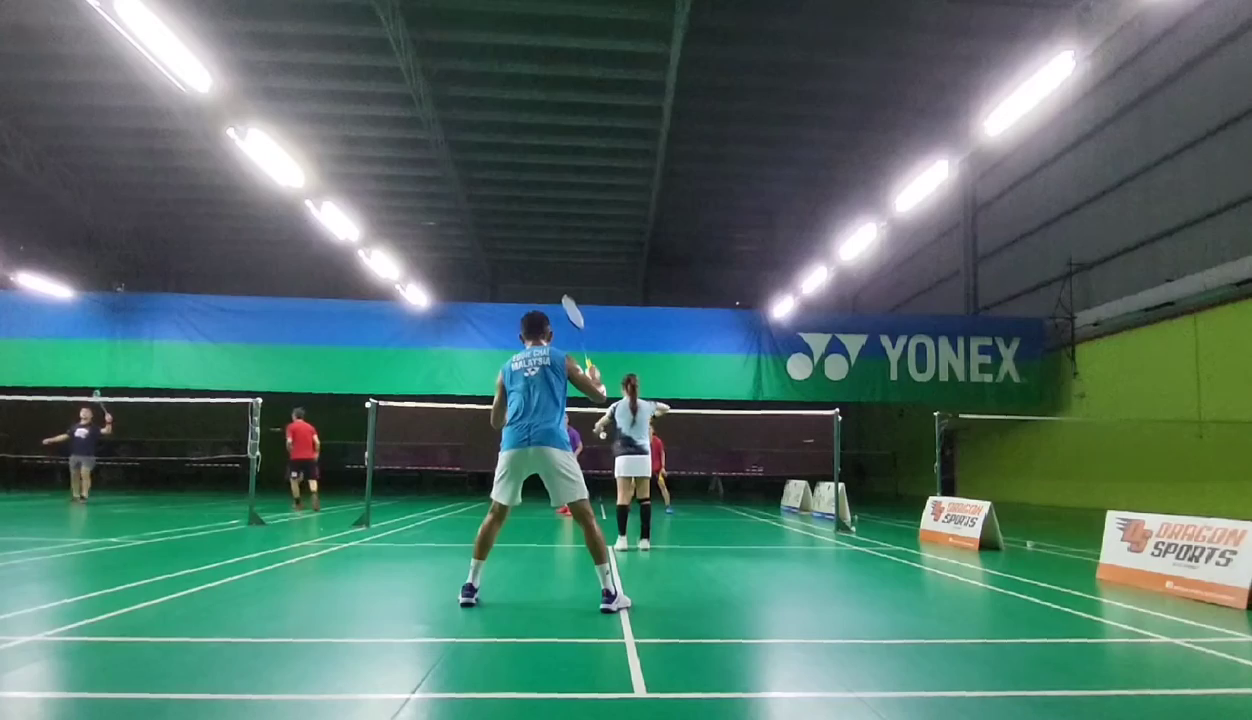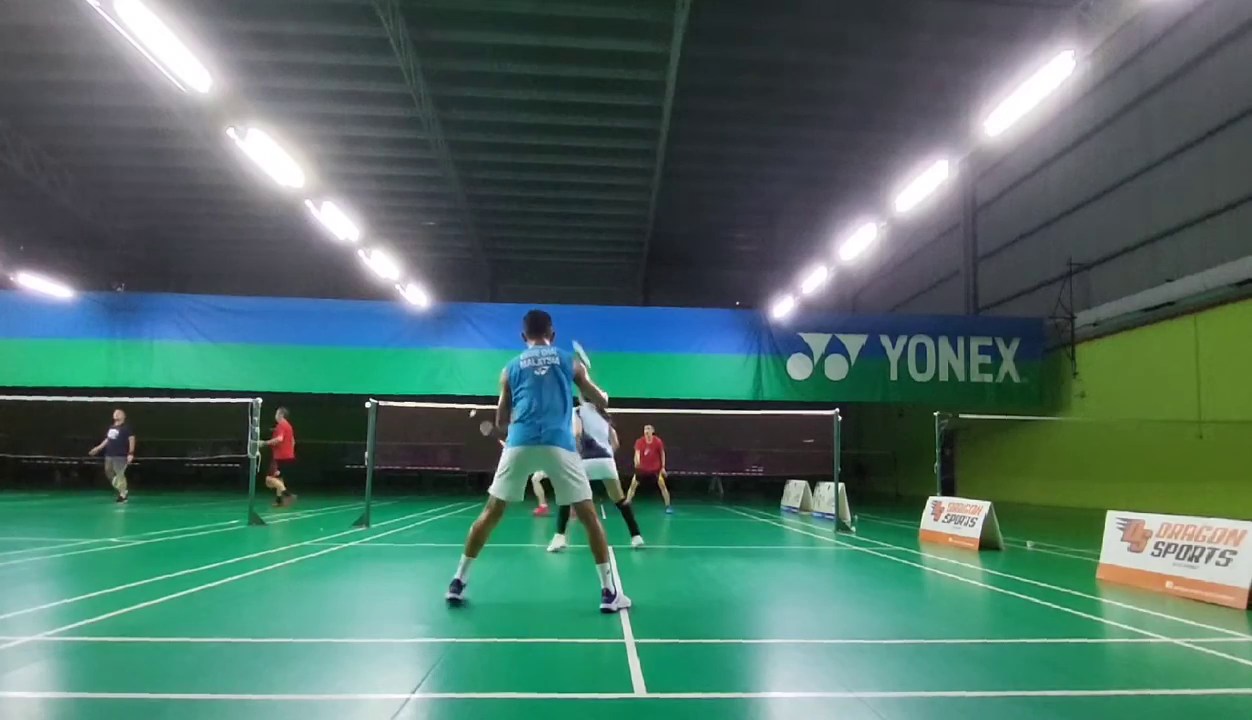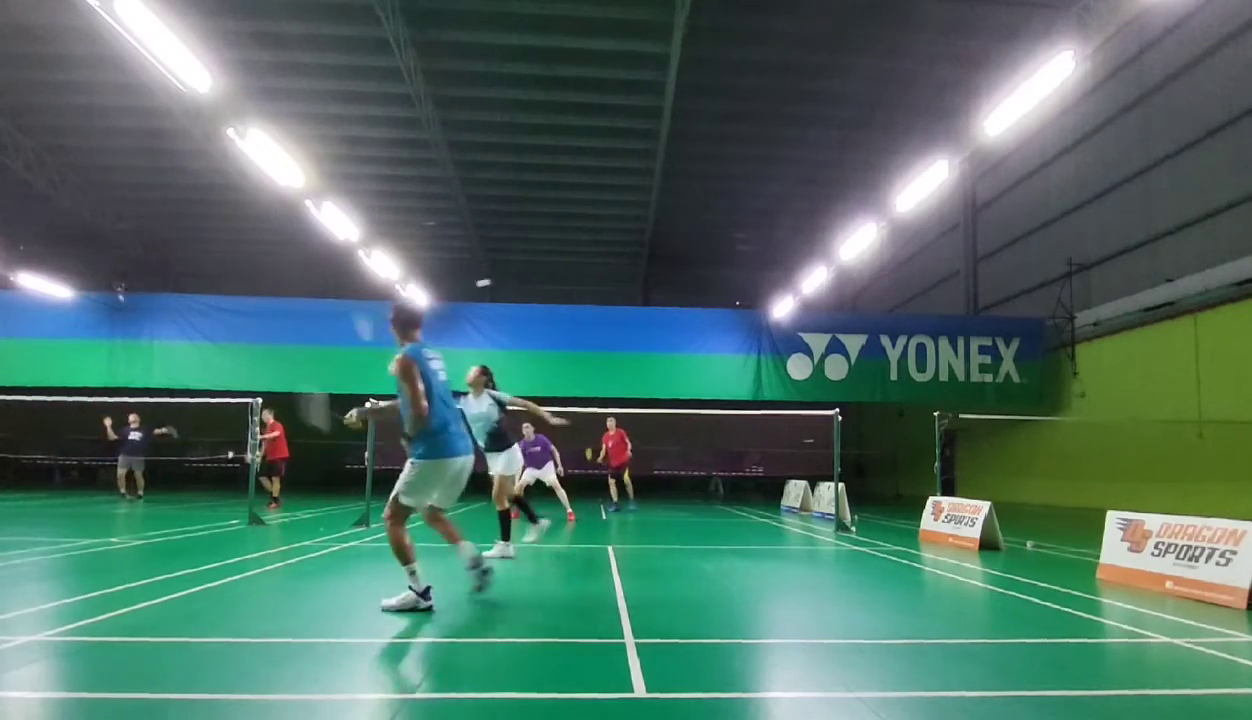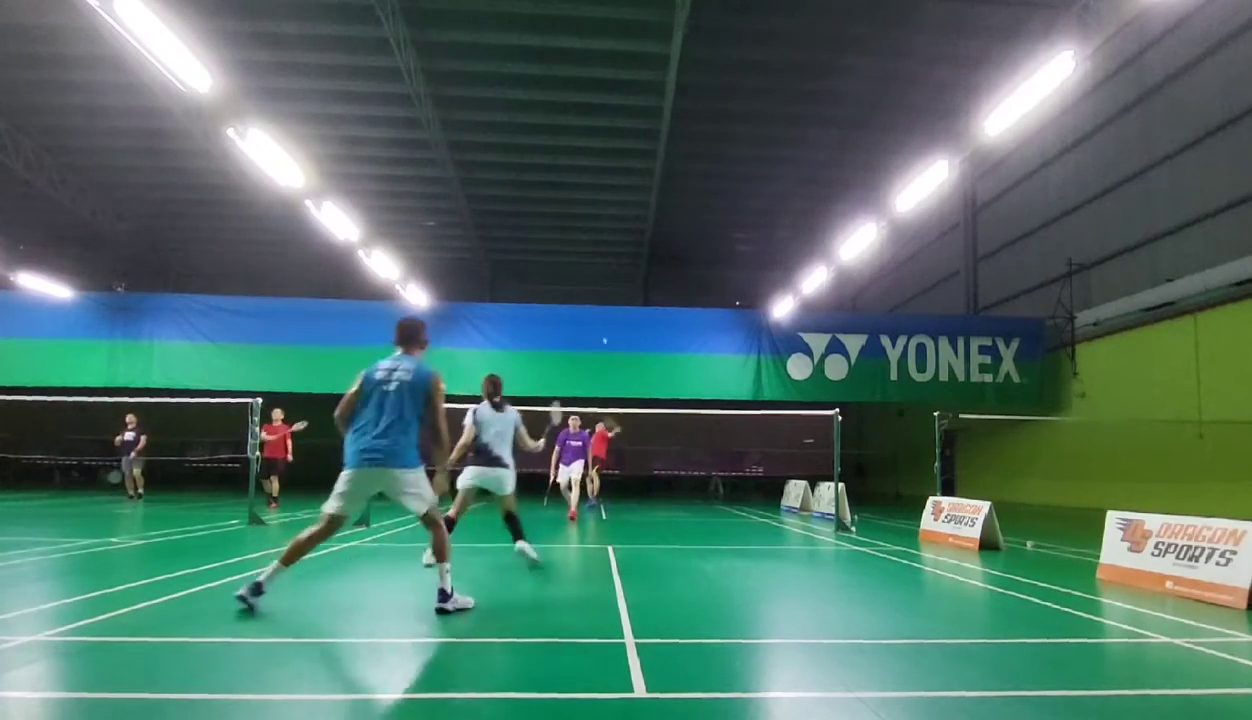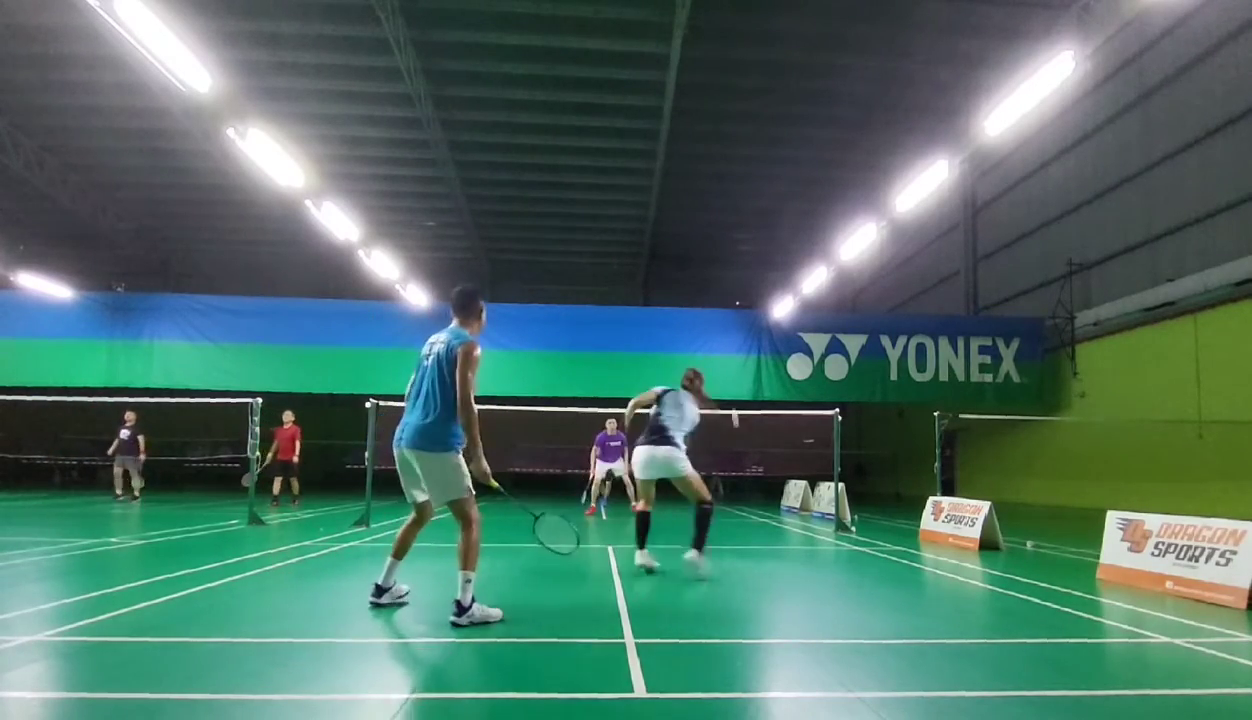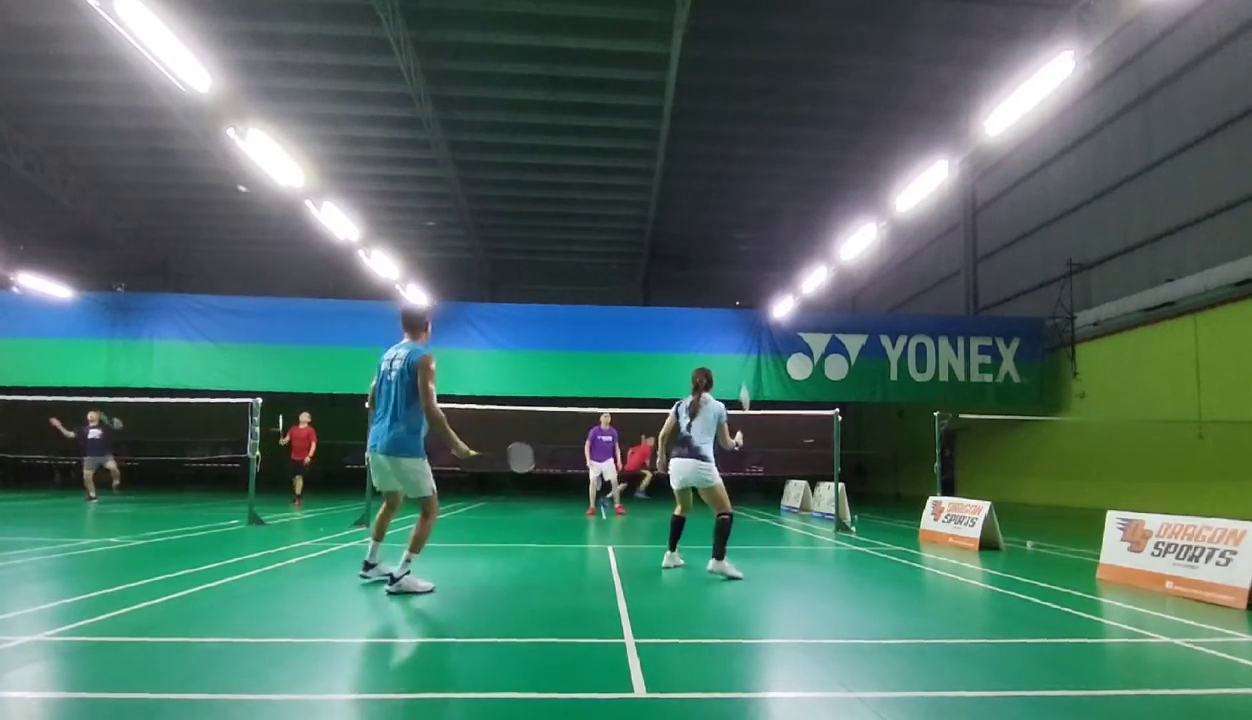
dt=0.7s
person 1, frame 1
left shoulder: (507, 368)
right shoulder: (562, 360)
left elbow: (496, 421)
right elbow: (599, 396)
right wrist: (595, 376)
left hip: (513, 446)
right hip: (552, 444)
left knee: (496, 514)
right knee: (585, 516)
left ankle: (470, 586)
right ankle: (609, 592)
person 1, frame 2
left shoulder: (511, 368)
right shoulder: (569, 362)
left elbow: (501, 422)
right elbow: (601, 402)
left hip: (520, 445)
right hip: (559, 445)
left knee: (492, 512)
right knee: (589, 517)
left ankle: (458, 582)
right ankle: (609, 592)
person 1, frame 3
left shoulder: (405, 360)
right shoulder: (433, 356)
left elbow: (420, 409)
left wrist: (409, 437)
right wrist: (370, 410)
left hip: (434, 453)
right hip: (462, 451)
left knee: (393, 519)
right knee: (432, 514)
left ankle: (419, 592)
right ankle: (475, 561)
person 1, frame 4
left shoulder: (373, 370)
right shoulder: (430, 379)
left elbow: (340, 416)
right elbow: (439, 434)
right wrist: (442, 473)
left hip: (359, 462)
right hip: (401, 464)
left knee: (325, 527)
right knee: (435, 524)
left ankle: (259, 585)
right ankle: (446, 595)
person 1, frame 5
left shoulder: (433, 341)
right shoulder: (467, 346)
right elbow: (464, 403)
right wrist: (478, 457)
left hip: (405, 439)
right hip: (435, 444)
left knee: (422, 513)
right knee: (470, 519)
left ankle: (384, 586)
right ankle: (465, 605)
person 1, frame 6
left shoulder: (388, 356)
right shoulder: (423, 358)
left elbow: (371, 400)
right elbow: (430, 407)
right wrist: (455, 442)
left hip: (378, 444)
right hip: (405, 448)
left knee: (392, 502)
right knee: (429, 510)
left ankle: (371, 562)
right ankle: (401, 575)
person 2, frame 1
left shoulder: (617, 406)
right shoulder: (647, 405)
left elbow: (599, 426)
right elbow: (666, 408)
left wrist: (599, 430)
left hip: (624, 456)
right hip: (643, 456)
left knee: (623, 498)
right knee: (644, 498)
left ankle: (622, 538)
right ankle: (645, 540)
person 2, frame 2
left shoulder: (577, 411)
right shoulder: (604, 415)
left elbow: (577, 432)
right elbow: (615, 443)
left hip: (586, 460)
right hip: (606, 460)
right knee: (620, 500)
left ankle: (560, 537)
right ankle: (636, 536)
person 2, frame 3
left shoulder: (494, 396)
right shoulder: (463, 401)
left elbow: (526, 404)
left wrist: (549, 418)
left hip: (506, 451)
right hip: (493, 453)
left knee: (499, 497)
right knee: (507, 494)
left ankle: (505, 545)
right ankle: (536, 522)
person 2, frame 4
left shoulder: (476, 412)
right shoulder: (513, 413)
left elbow: (465, 442)
right elbow: (527, 445)
left wrist: (450, 461)
right wrist: (538, 445)
left hip: (476, 469)
right hip: (502, 470)
left knee: (456, 510)
right knee: (509, 511)
left ankle: (434, 552)
right ankle: (521, 542)
person 2, frame 5
left shoulder: (665, 392)
right shoulder: (695, 412)
left elbow: (635, 403)
left wrist: (627, 422)
left hip: (644, 452)
right hip: (671, 454)
left knee: (645, 503)
right knee: (705, 501)
left ankle: (642, 553)
right ankle: (697, 553)
person 2, frame 6
left shoulder: (681, 405)
right shoulder: (718, 407)
left elbow: (664, 435)
right elbow: (726, 444)
left wrist: (661, 457)
right wrist: (737, 442)
left hip: (677, 462)
right hip: (701, 464)
left knee: (683, 508)
right knee: (725, 512)
left ankle: (671, 555)
right ankle: (718, 560)
